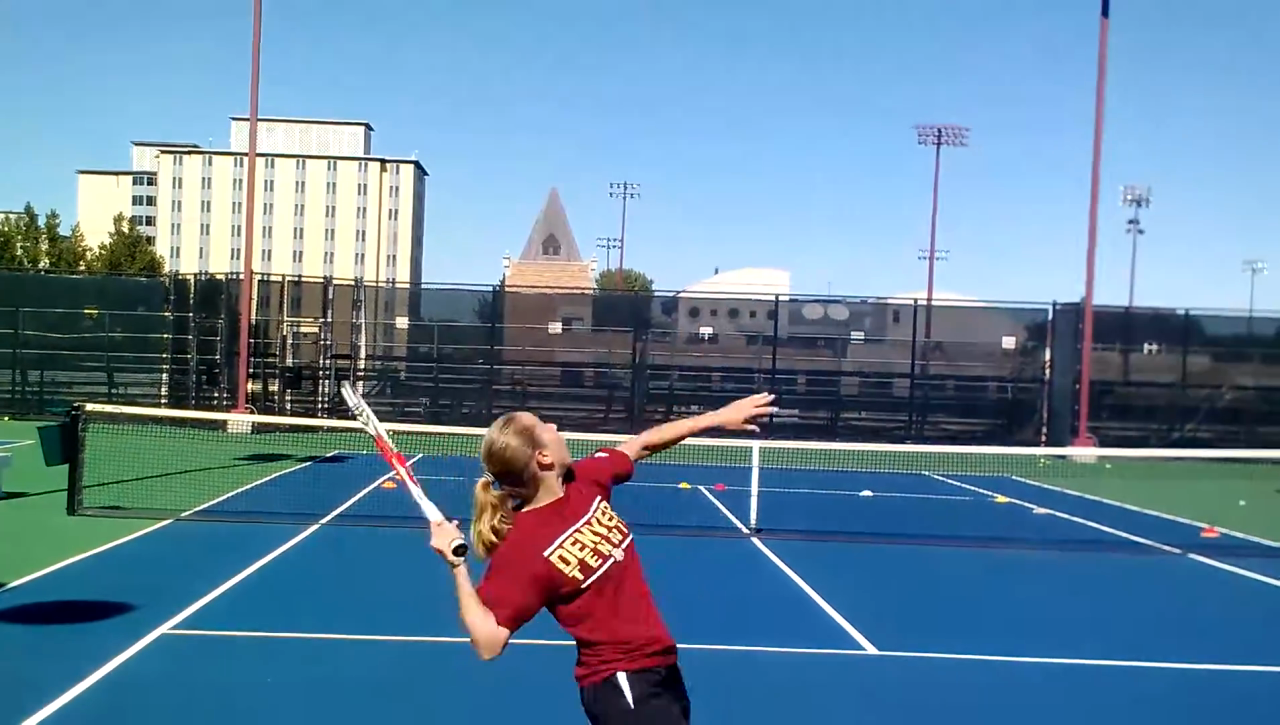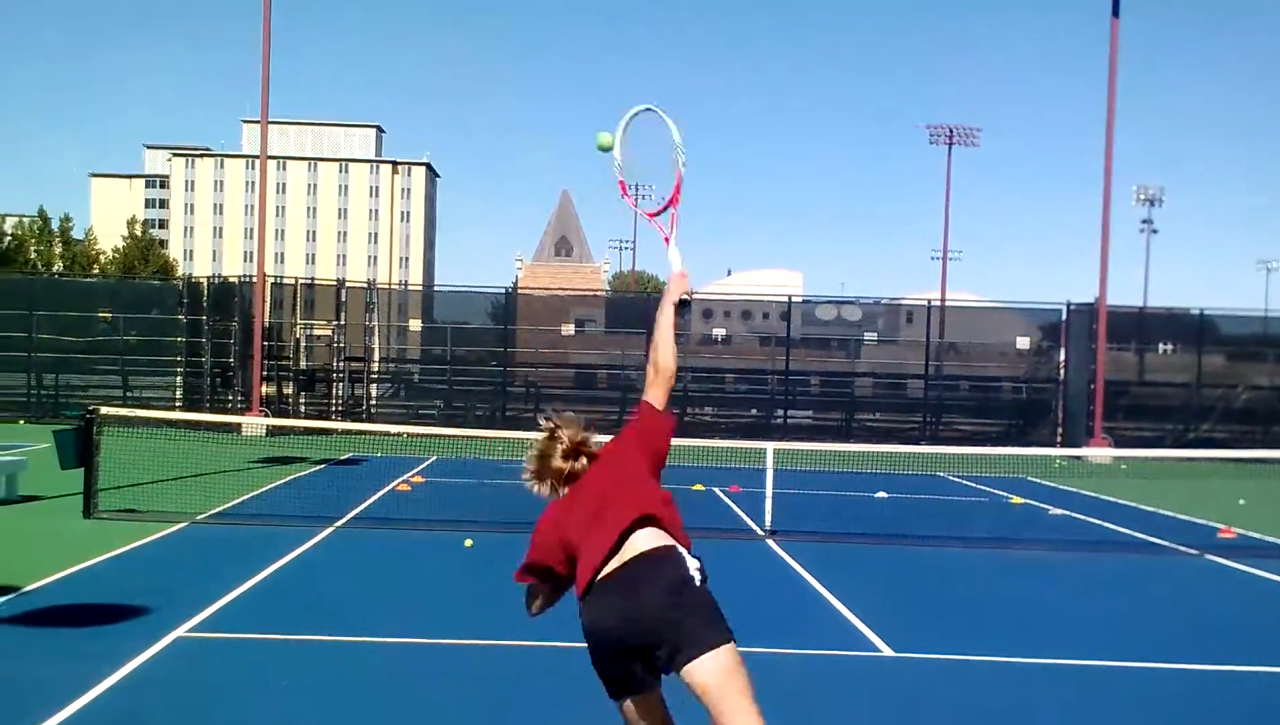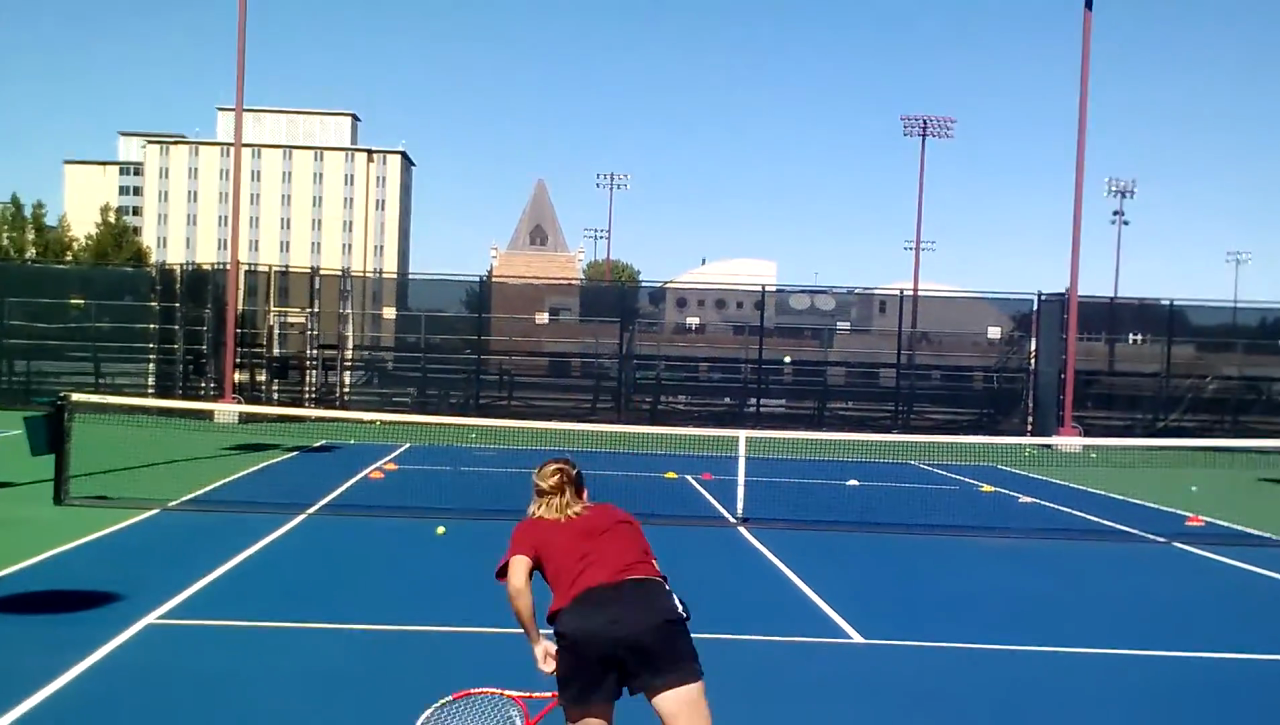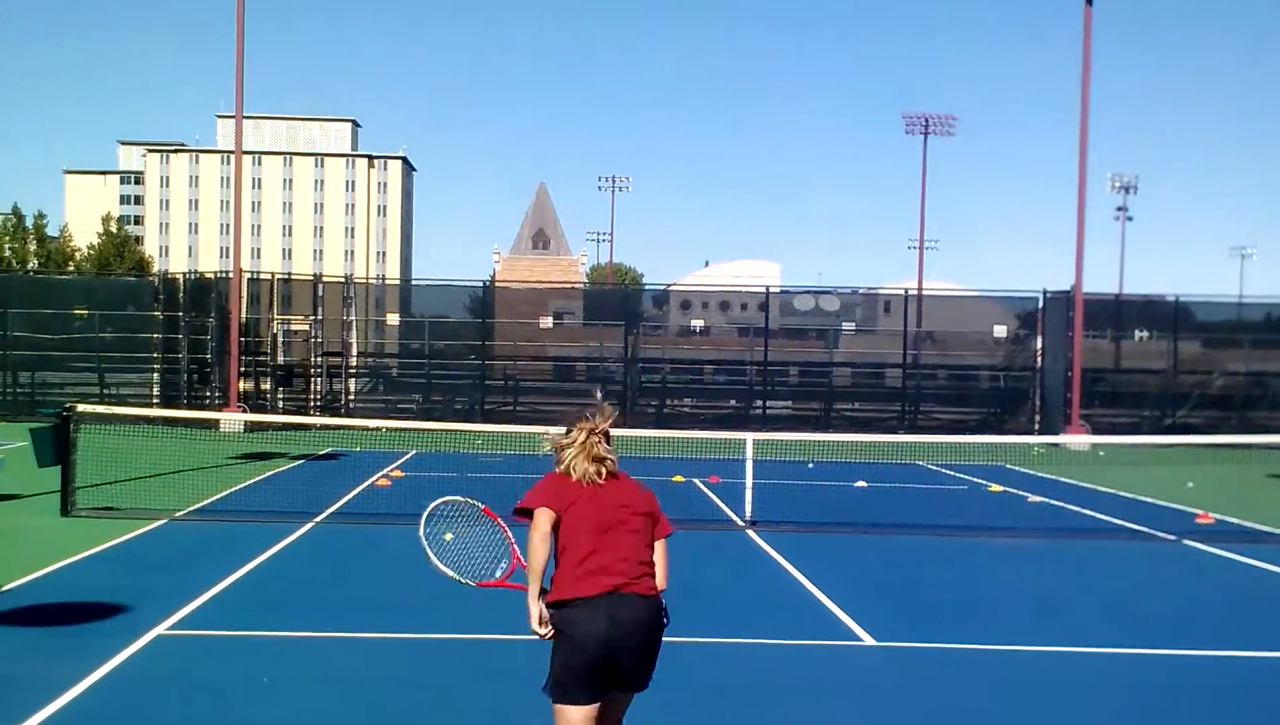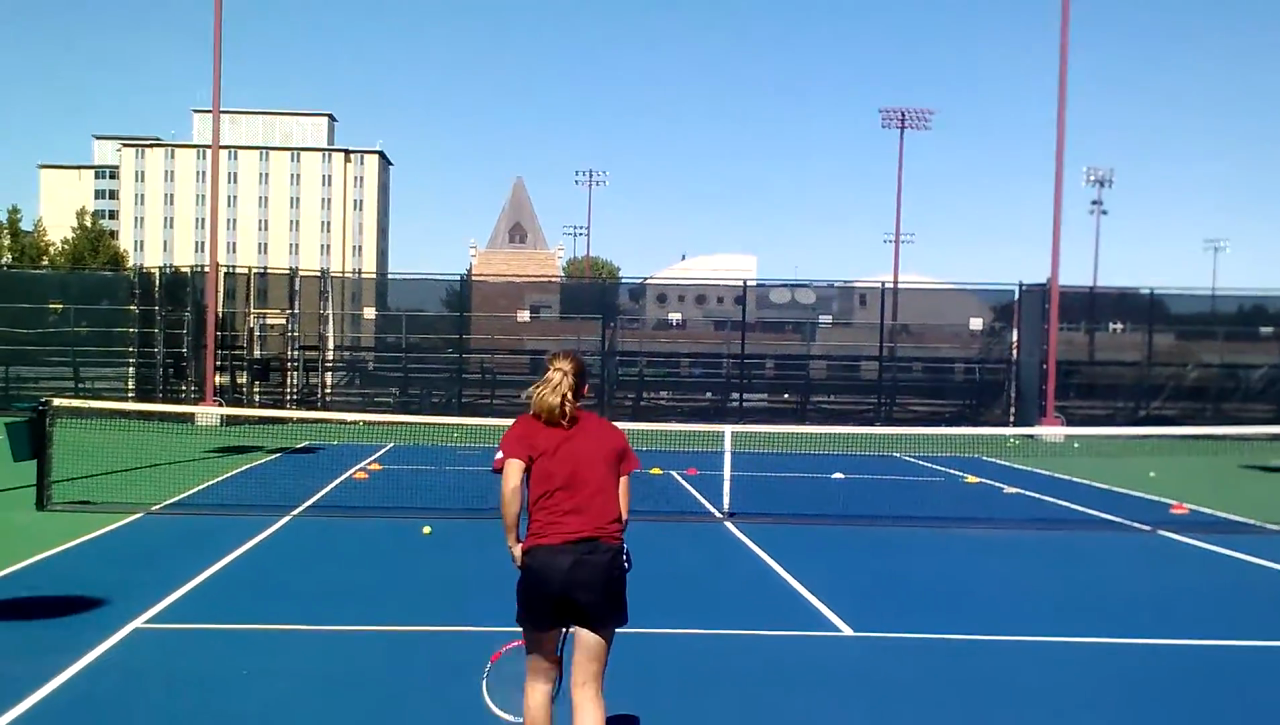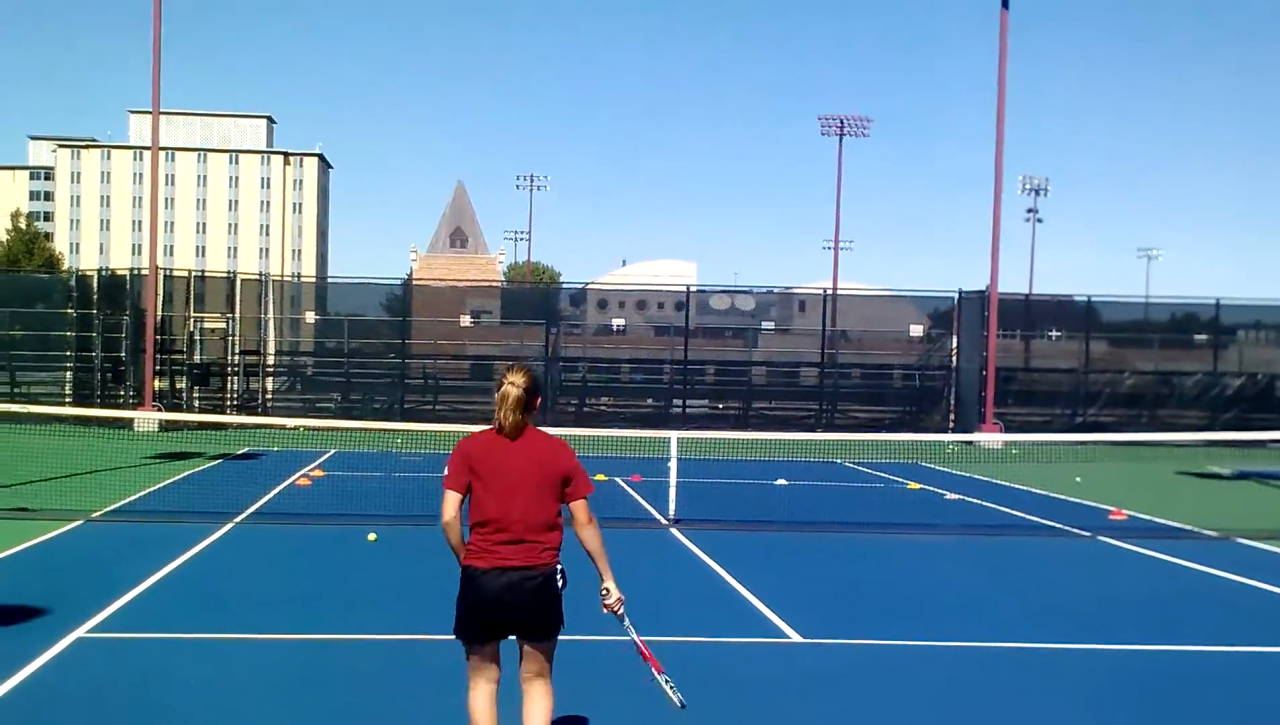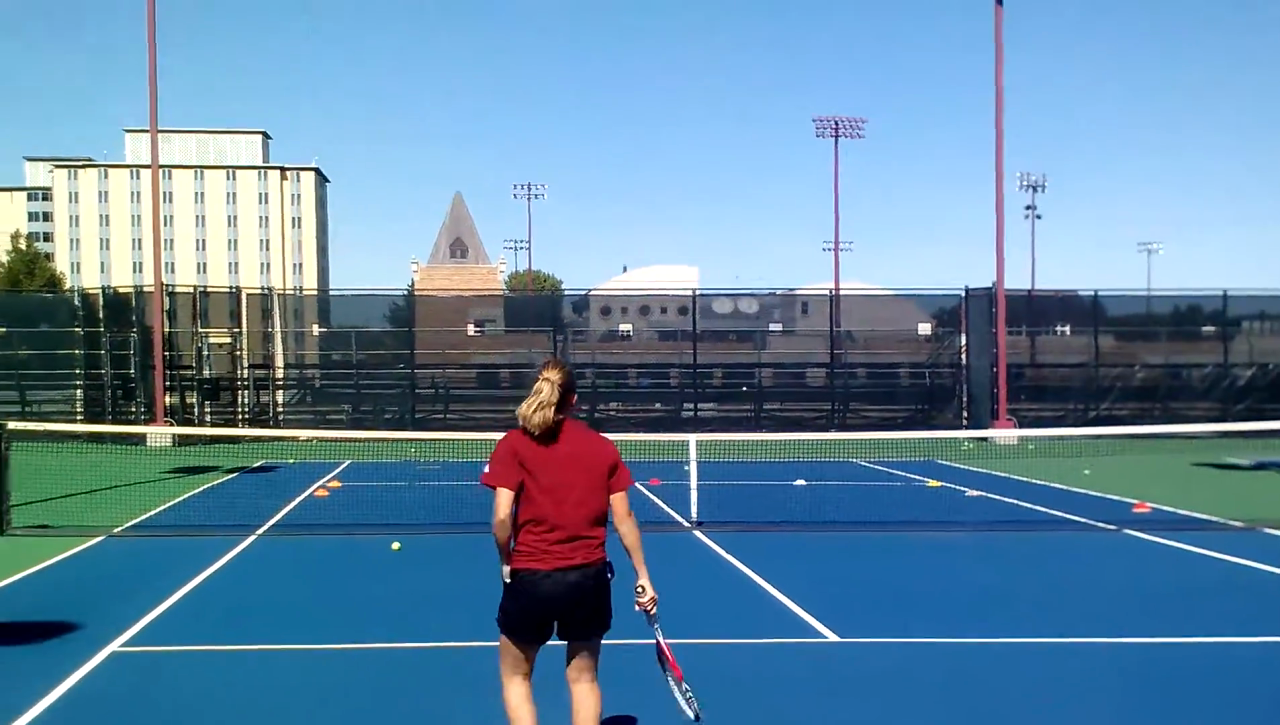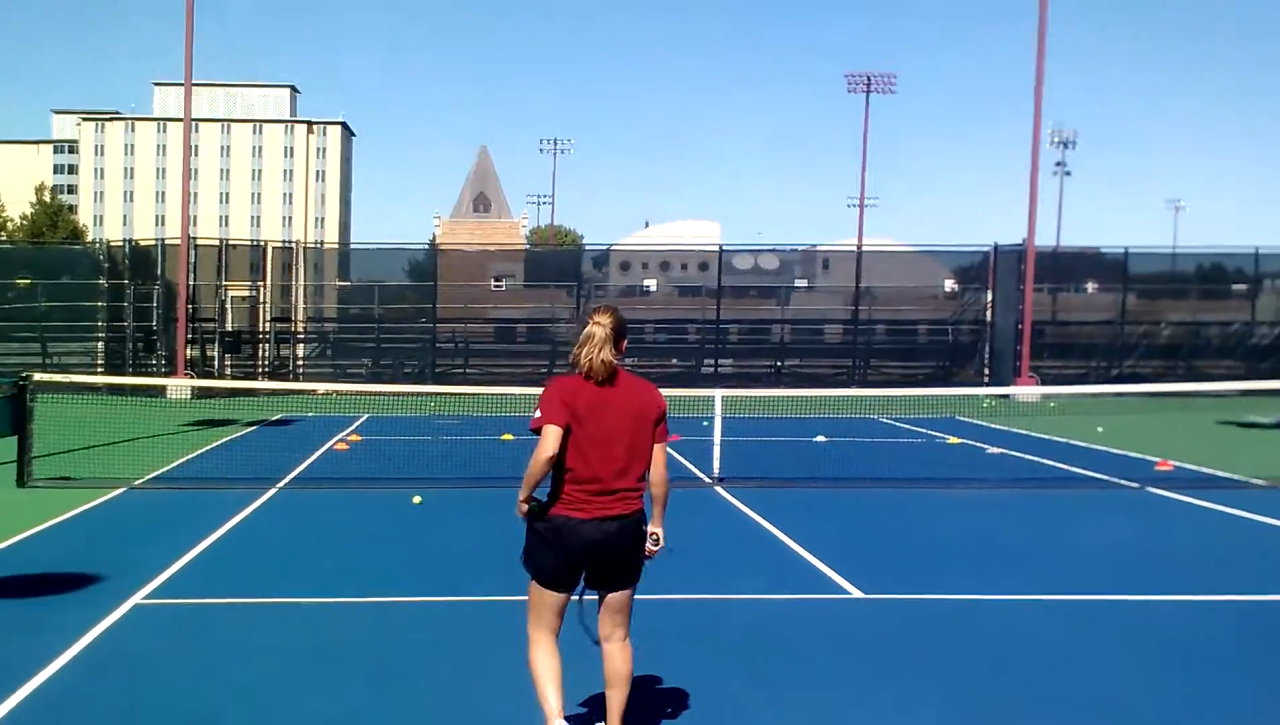
dt=0.3s
person 1, frame 1
left shoulder: (583, 479)
right shoulder: (518, 549)
left elbow: (640, 443)
right elbow: (488, 643)
left wrist: (718, 417)
right wrist: (456, 566)
left hip: (656, 671)
right hip: (622, 683)
person 1, frame 2
left shoulder: (550, 527)
right shoulder: (628, 452)
left elbow: (537, 603)
right elbow: (661, 377)
right wrist: (669, 301)
left hip: (603, 620)
right hip: (666, 581)
person 1, frame 3
left shoulder: (527, 531)
right shoulder: (618, 516)
left elbow: (517, 583)
left wrist: (537, 642)
left hip: (582, 627)
right hip: (646, 614)
person 1, frame 4
left shoulder: (554, 484)
right shoulder: (643, 494)
left elbow: (541, 532)
right elbow: (660, 578)
left wrist: (535, 602)
left hip: (579, 615)
right hip: (641, 616)
person 1, frame 5
left shoulder: (525, 429)
right shoulder: (612, 433)
left elbow: (511, 486)
right elbow: (622, 511)
left wrist: (513, 541)
left hip: (545, 559)
right hip: (604, 560)
left knee: (541, 673)
right knee: (588, 687)
person 1, frame 6
left shoulder: (469, 448)
right shoulder: (560, 453)
left elbow: (449, 517)
right elbow: (584, 523)
left wrist: (466, 561)
right wrist: (607, 578)
left hip: (482, 579)
right hip: (539, 579)
left knee: (482, 680)
right knee: (537, 680)
person 1, frame 7
left shoulder: (513, 445)
right shoulder: (604, 447)
left elbow: (502, 516)
right elbow: (624, 517)
left wrist: (506, 560)
right wrist: (643, 576)
left hip: (531, 577)
right hip: (589, 576)
left knee: (515, 675)
right knee: (583, 677)
person 1, frame 8
left shoulder: (562, 388)
right shoulder: (650, 395)
left elbow: (547, 452)
right elbow: (658, 470)
left wrist: (525, 496)
right wrist: (656, 521)
left hip: (565, 524)
right hip: (624, 527)
left knee: (542, 637)
right knee: (615, 635)
